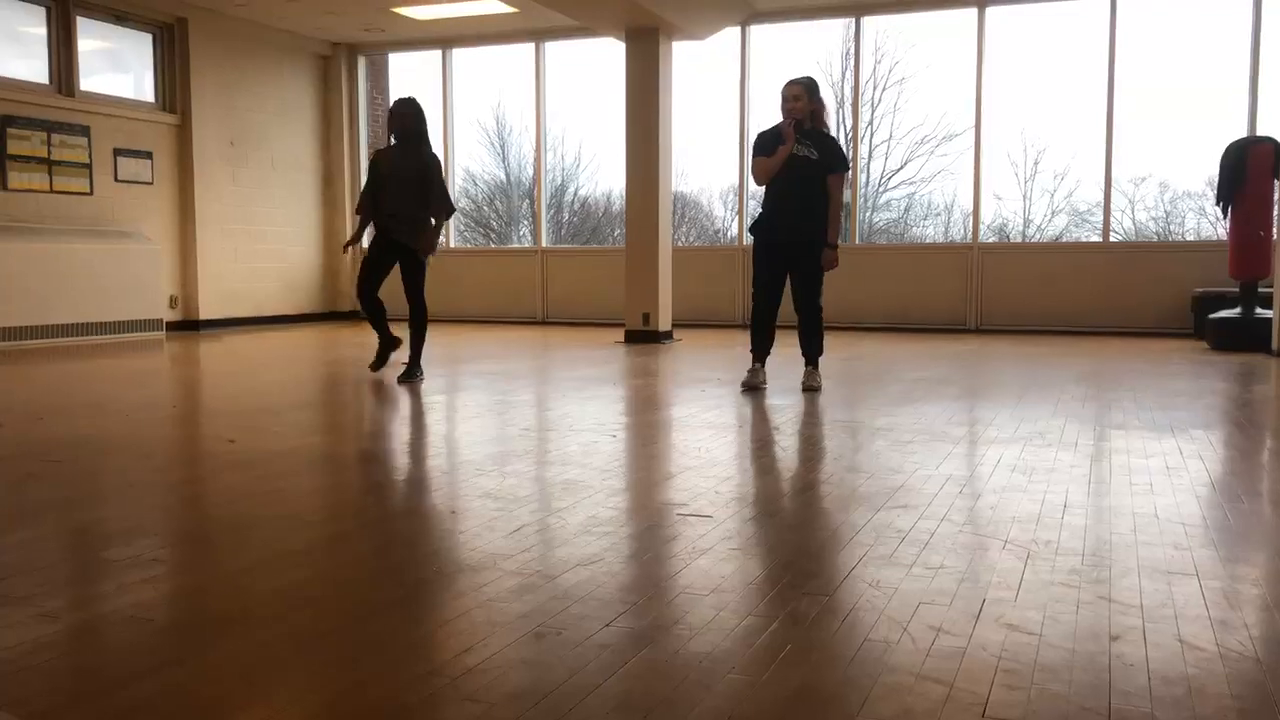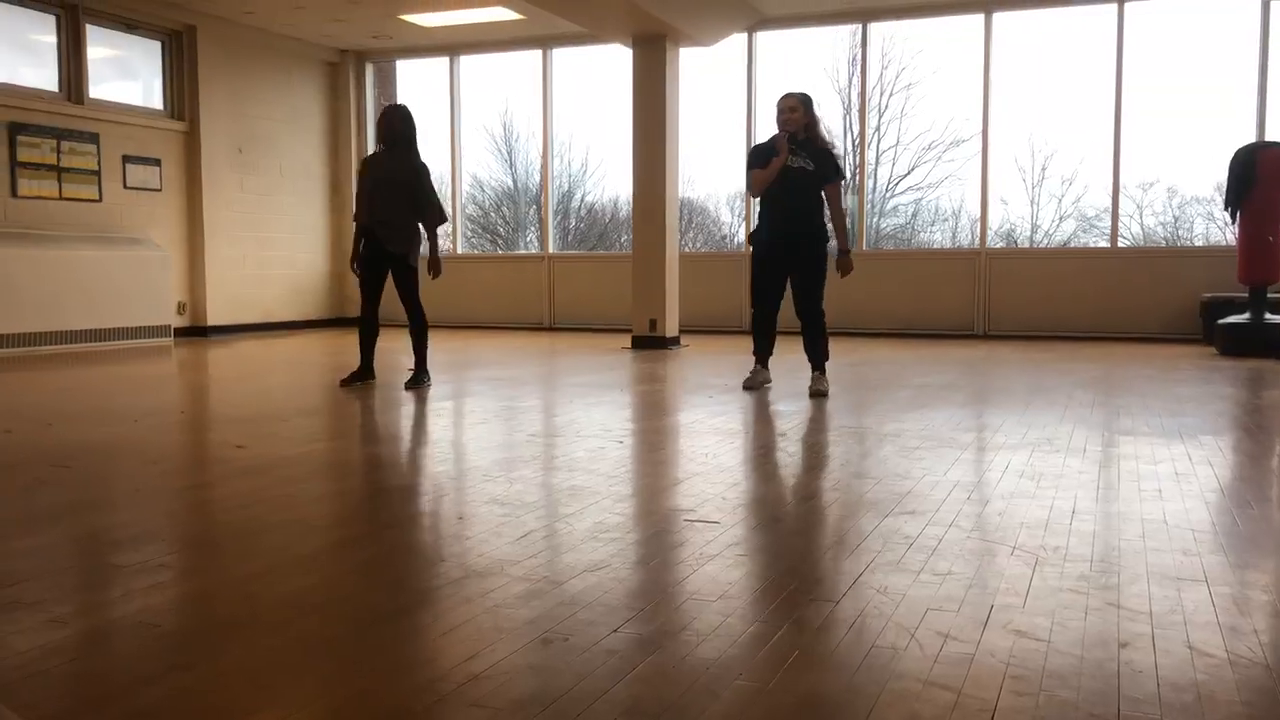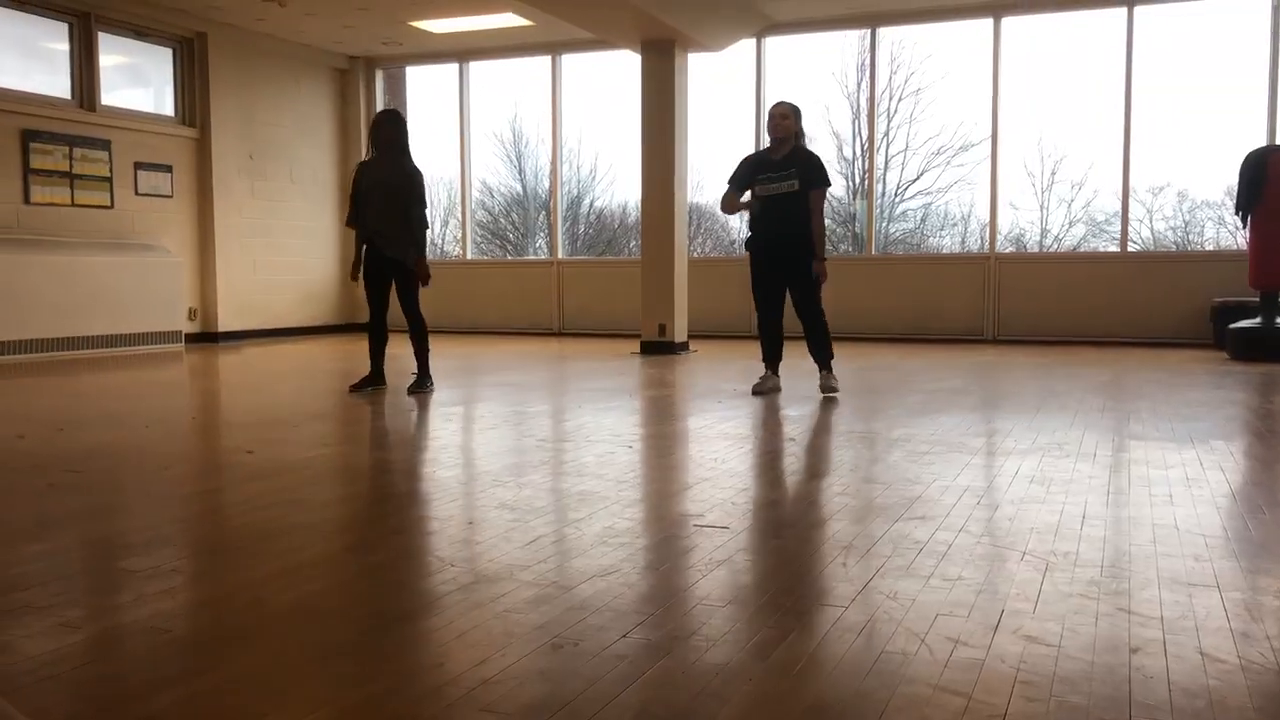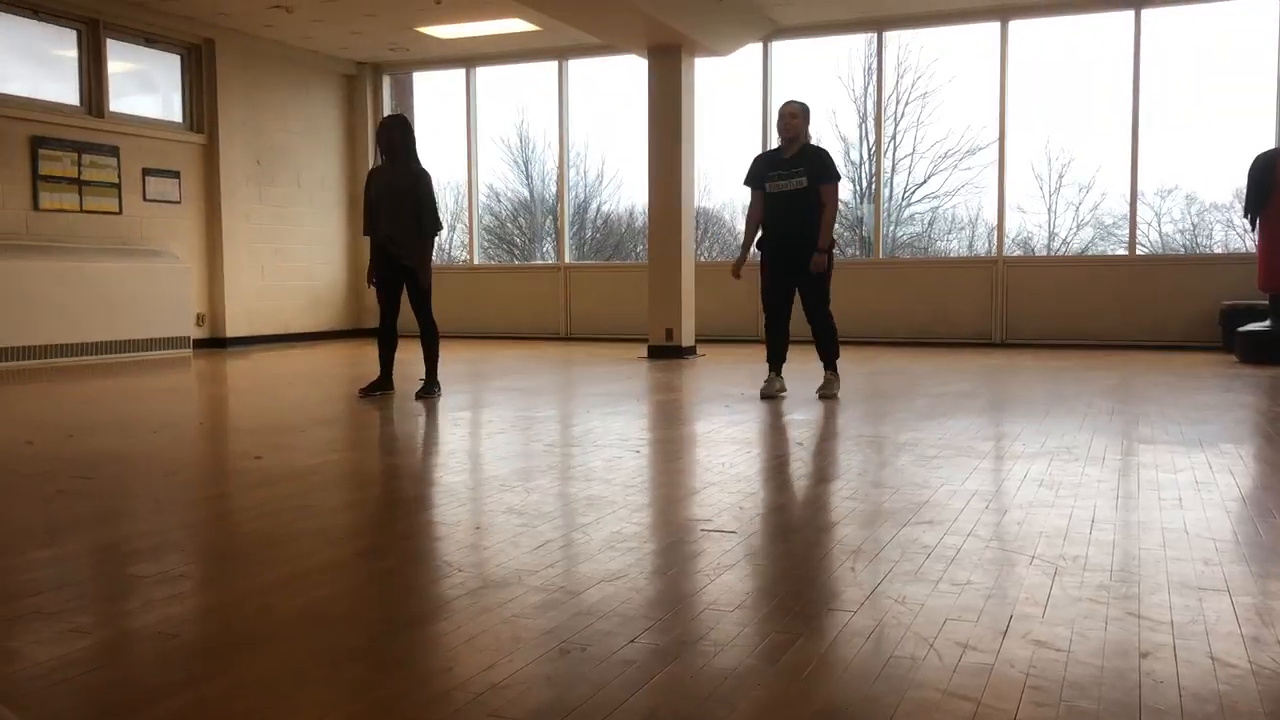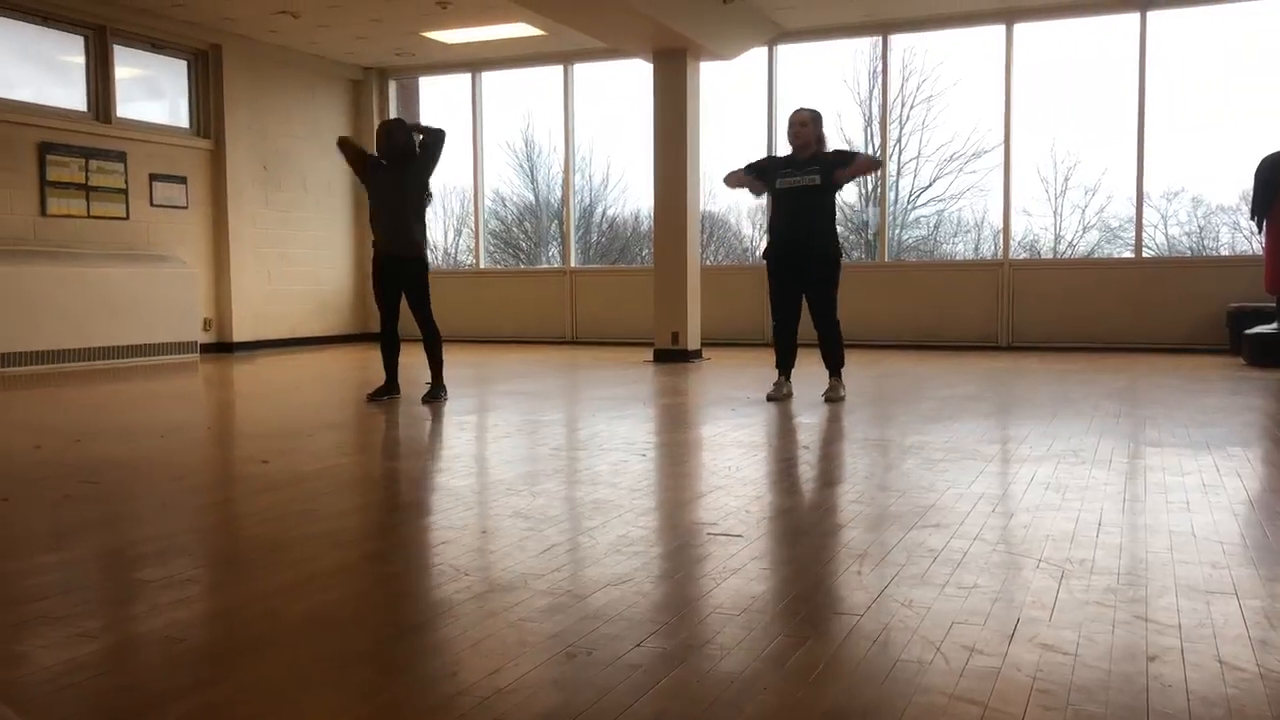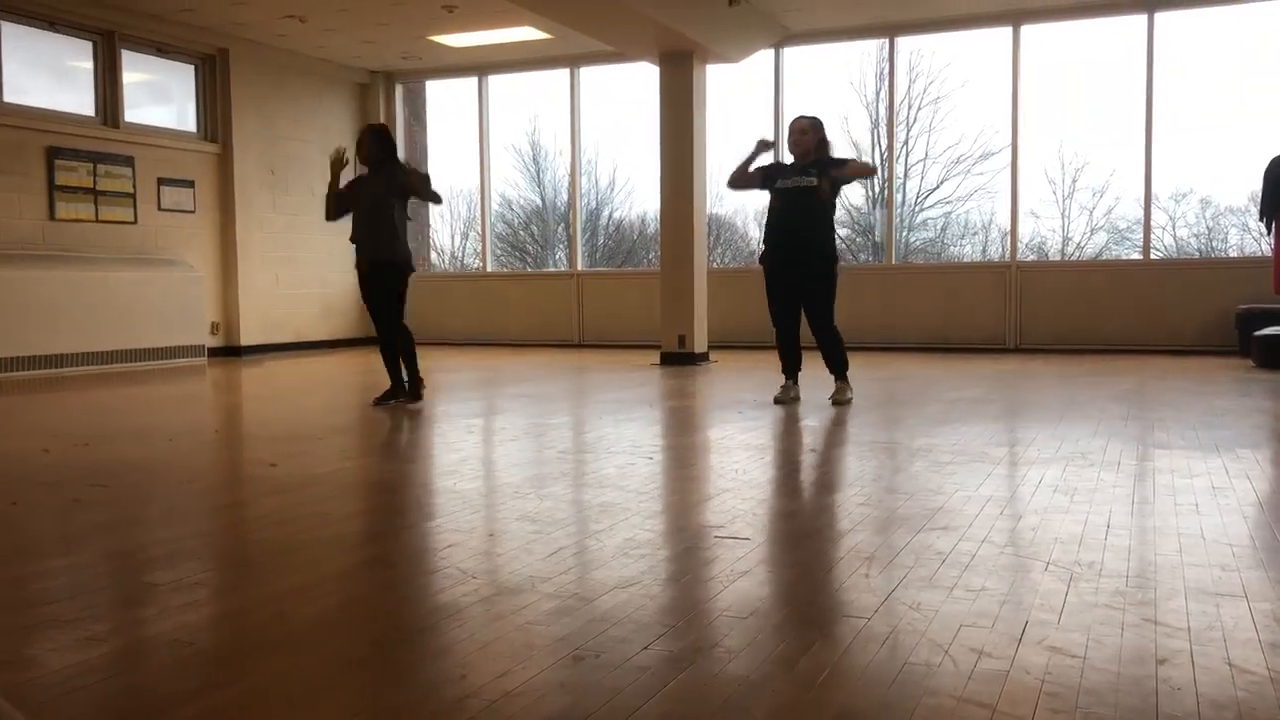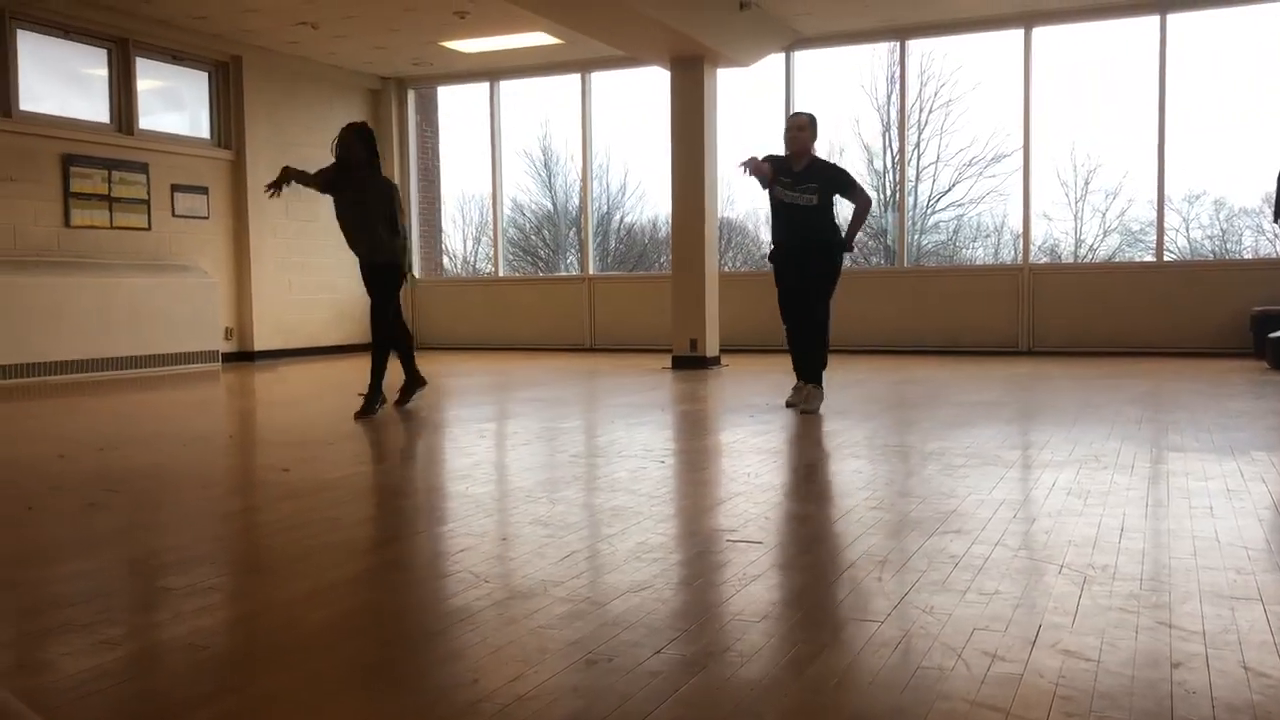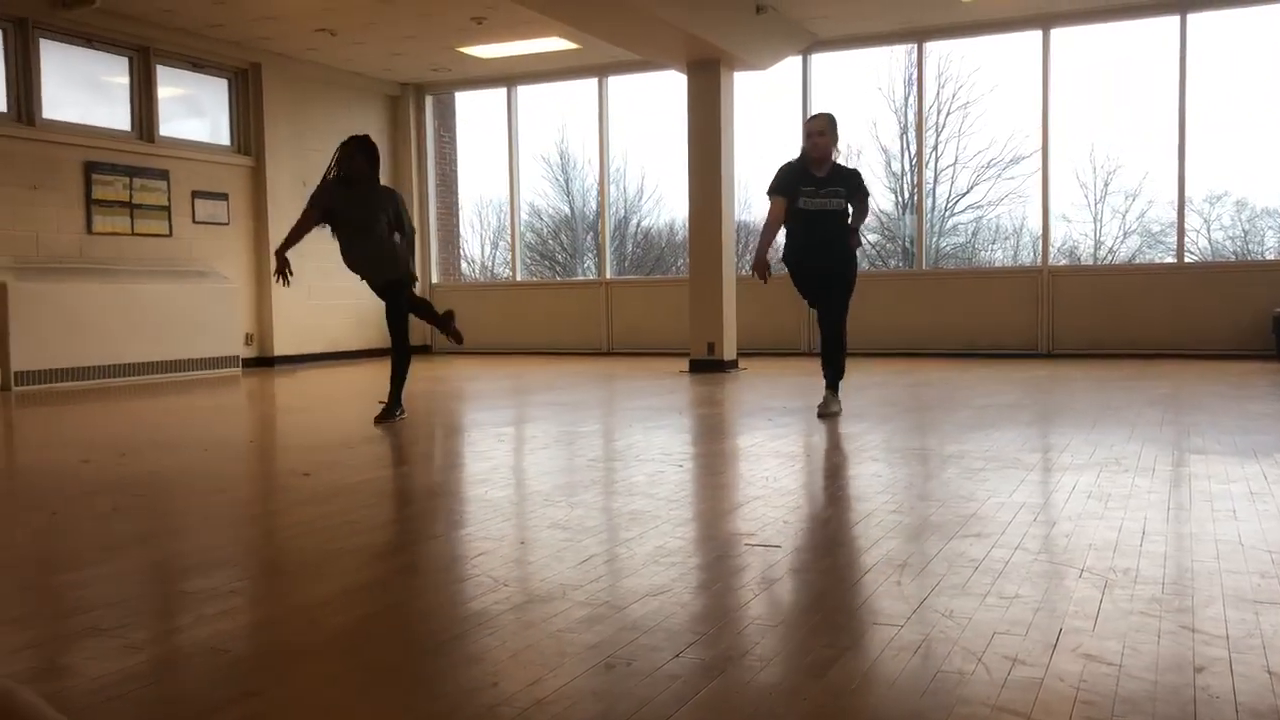
dt=0.3s
person 1, frame 1
left shoulder: (827, 145)
right shoulder: (768, 139)
left elbow: (835, 198)
right elbow: (760, 177)
left wrist: (831, 244)
right wrist: (787, 145)
left hip: (810, 238)
right hip: (770, 233)
left knee: (808, 303)
right knee: (764, 301)
left ankle: (812, 367)
right ankle: (757, 365)
person 1, frame 2
left shoulder: (821, 154)
right shoulder: (763, 152)
left elbow: (834, 204)
right elbow: (755, 188)
left wrist: (844, 249)
right wrist: (781, 156)
left hip: (808, 244)
right hip: (768, 242)
left knee: (810, 309)
right knee: (763, 307)
left ankle: (818, 373)
right ankle: (760, 366)
person 1, frame 3
left shoulder: (808, 162)
right shoulder: (753, 163)
left elbow: (817, 212)
right elbow: (726, 204)
left wrist: (820, 256)
right wrist: (744, 204)
left hip: (800, 251)
right hip: (763, 250)
left knee: (810, 311)
right knee: (767, 314)
left ankle: (826, 371)
right ankle: (771, 373)
person 1, frame 4
left shoulder: (818, 158)
right shoulder: (763, 163)
left elbow: (830, 205)
right elbow: (756, 209)
left wrist: (823, 248)
right wrist: (744, 252)
left hip: (811, 249)
right hip: (775, 250)
left knee: (818, 311)
right knee: (774, 314)
left ankle: (831, 374)
right ankle: (775, 375)
person 1, frame 5
left shoulder: (831, 162)
right shoulder: (773, 165)
left elbow: (874, 162)
right elbow: (732, 178)
left wrist: (847, 173)
right wrist: (747, 180)
left hip: (820, 256)
right hip: (781, 256)
left knee: (825, 318)
right knee: (783, 319)
left ankle: (835, 379)
right ankle: (783, 379)
person 1, frame 6
left shoulder: (828, 167)
right shoulder: (776, 172)
left elbow: (868, 170)
right elbow: (734, 182)
left wrist: (838, 174)
right wrist: (756, 153)
left hip: (817, 259)
right hip: (777, 259)
left knee: (821, 322)
right knee: (784, 324)
left ankle: (842, 380)
right ankle: (790, 382)
person 1, frame 7
left shoulder: (828, 172)
right shoulder: (775, 165)
left elbow: (864, 201)
right elbow: (762, 174)
left wrist: (848, 237)
right wrist: (755, 165)
left hip: (823, 257)
right hip: (786, 257)
left knee: (814, 315)
right knee: (792, 319)
left ankle: (816, 384)
right ankle: (802, 382)
person 1, frame 8
left shoulder: (849, 177)
right shoulder: (789, 174)
left elbow: (862, 207)
right elbow: (776, 214)
left wrist: (855, 230)
right wrist: (761, 253)
left hip: (839, 261)
right hip: (802, 259)
left knee: (833, 322)
right knee: (822, 308)
left ankle: (832, 392)
person 2, frame 1
left shoulder: (427, 159)
right shoulder: (381, 158)
left elbow: (440, 204)
right elbow: (369, 199)
left wrist: (434, 234)
right wrist: (359, 233)
left hip: (415, 238)
right hip: (384, 235)
left knee: (414, 298)
right knee: (364, 289)
left ankle: (414, 362)
right ankle: (386, 340)
person 2, frame 2
left shoulder: (415, 167)
right shoulder: (370, 164)
left elbow: (430, 212)
right elbow: (362, 209)
left wrist: (434, 252)
right wrist: (356, 247)
left hip: (404, 246)
right hip: (373, 244)
left knee: (411, 305)
right knee: (368, 306)
left ankle: (421, 369)
right ankle: (366, 367)
person 2, frame 3
left shoulder: (409, 172)
right shoulder: (365, 170)
left elbow: (418, 219)
right elbow: (358, 217)
left wrist: (421, 258)
right wrist: (358, 255)
left hip: (403, 253)
right hip: (375, 252)
left knee: (411, 311)
right knee: (376, 313)
left ankle: (424, 373)
right ankle: (376, 373)
person 2, frame 4
left shoulder: (418, 176)
right shoulder: (375, 177)
left elbow: (431, 223)
right elbow: (371, 224)
left wrist: (425, 260)
right wrist: (372, 261)
left hip: (413, 258)
right hip: (386, 257)
left knee: (423, 316)
right knee: (387, 317)
left ankle: (432, 379)
right ankle: (385, 377)
person 2, frame 5
left shoulder: (416, 169)
right shoulder: (373, 171)
left elbow: (437, 136)
right elbow: (344, 144)
left wrist: (413, 128)
right wrist: (349, 143)
left hip: (412, 257)
right hip: (383, 258)
left knee: (424, 319)
right knee: (387, 322)
left ankle: (438, 383)
right ankle: (391, 382)
person 2, frame 6
left shoulder: (398, 176)
right shoulder: (356, 185)
left elbow: (433, 197)
right elbow: (331, 213)
left wrist: (421, 183)
right wrist: (336, 177)
left hip: (394, 260)
right hip: (366, 261)
left knee: (392, 321)
right knee: (382, 325)
left ankle: (414, 382)
right ankle: (398, 385)
person 2, frame 7
left shoulder: (383, 185)
right shoulder: (337, 177)
left elbow: (397, 229)
right elbow: (315, 181)
left wrist: (403, 265)
right wrist: (289, 175)
left hip: (387, 261)
right hip: (368, 260)
left knee: (381, 322)
right knee: (390, 318)
left ankle: (374, 393)
right ankle: (412, 377)
person 2, frame 8
left shoulder: (387, 197)
right shoulder: (331, 192)
left elbow: (406, 233)
right elbow: (306, 222)
left wrist: (408, 266)
right wrist: (282, 250)
left hip: (395, 271)
right hip: (371, 274)
left knee: (398, 332)
right knee: (407, 310)
left ankle: (395, 402)
right ankle: (444, 322)
